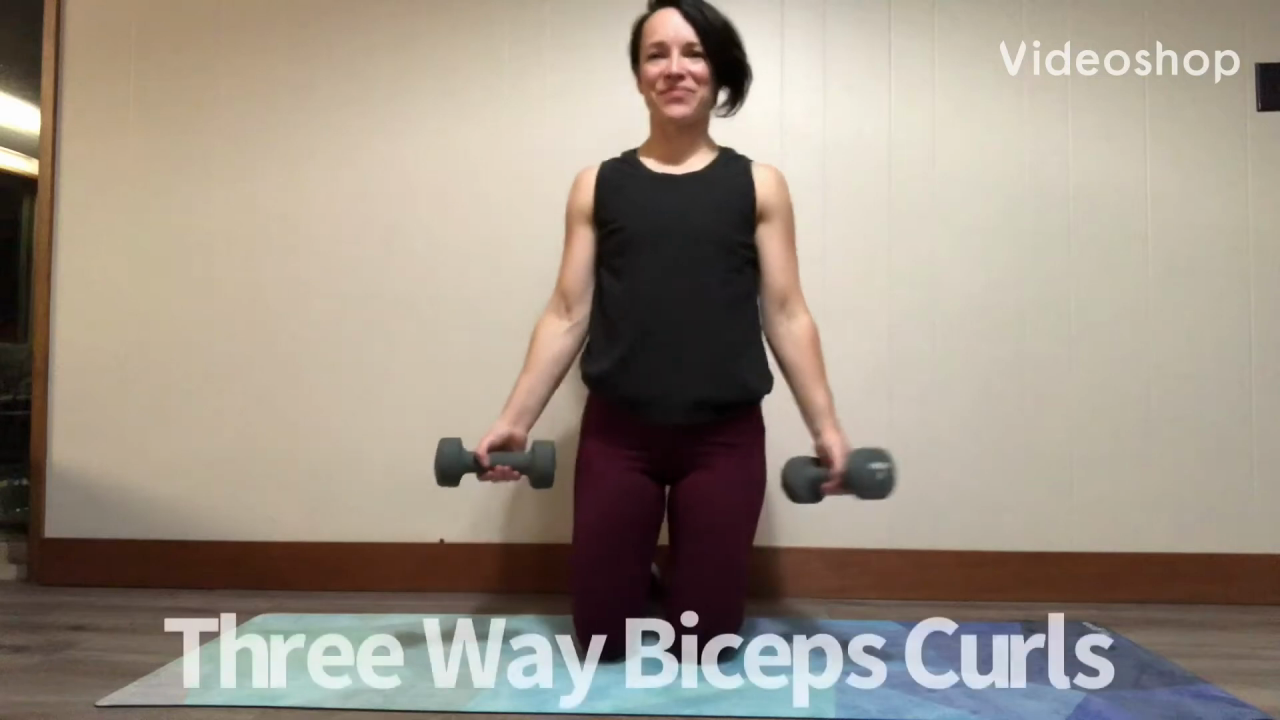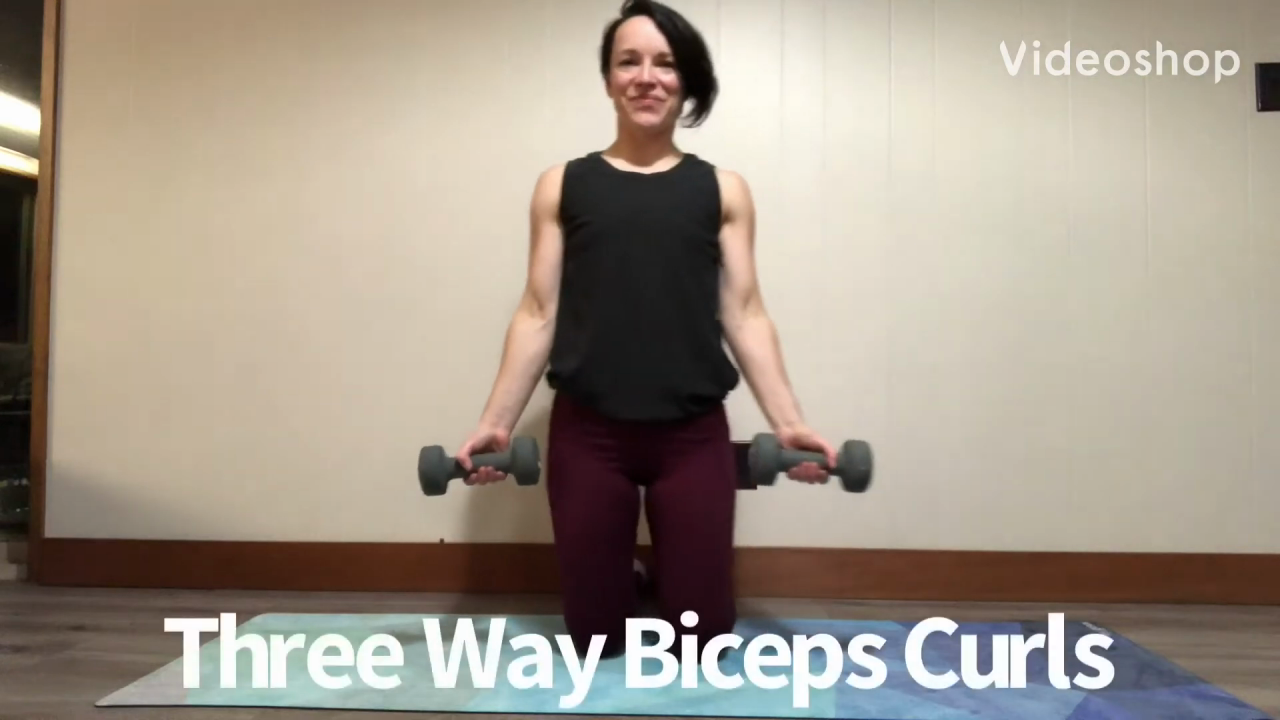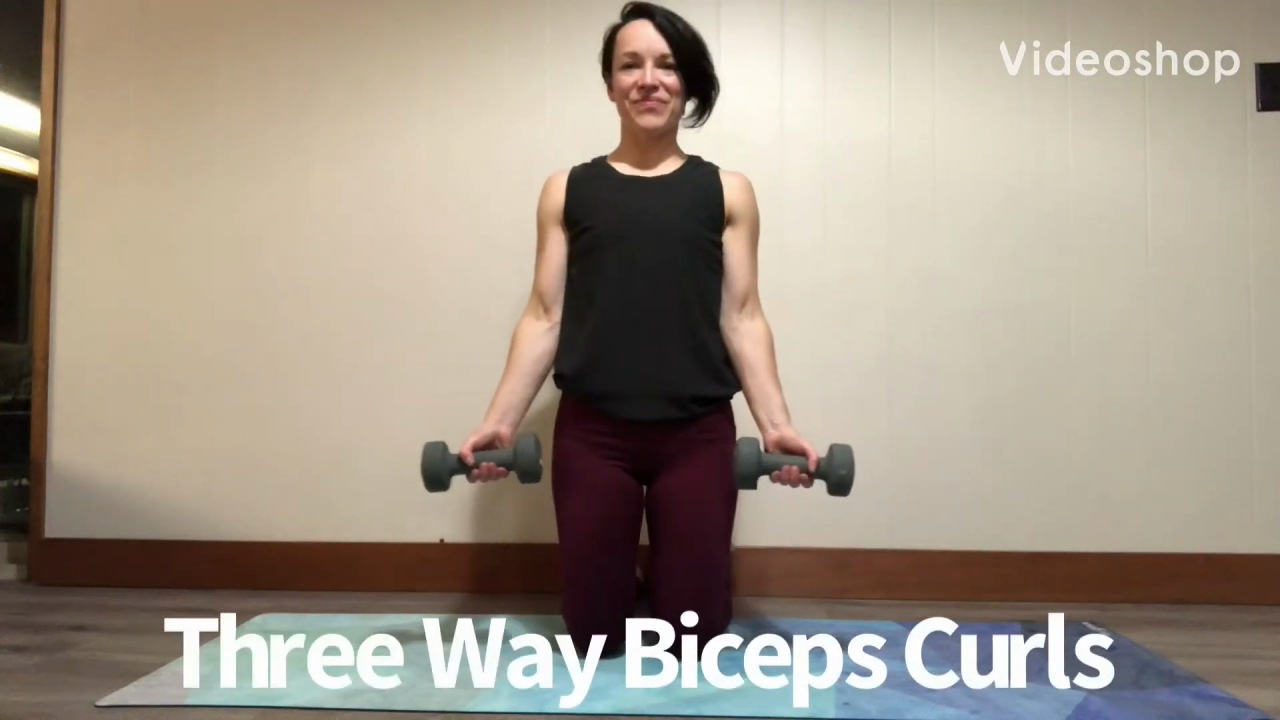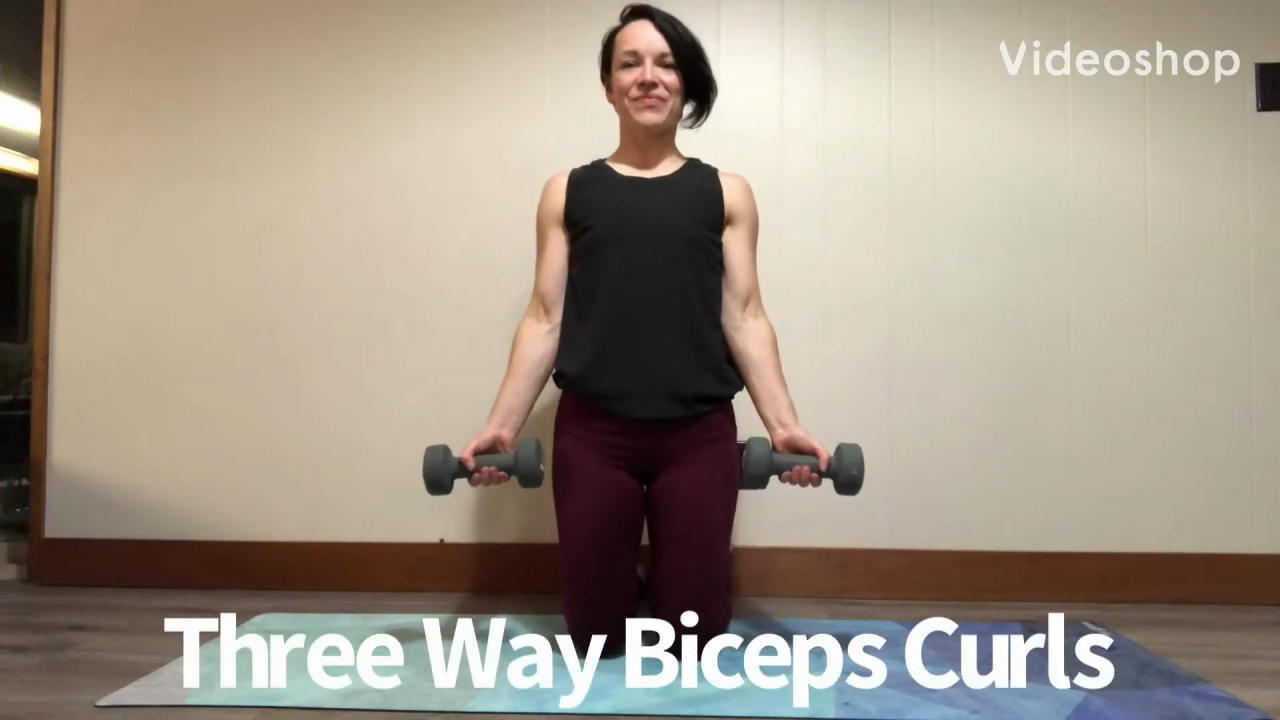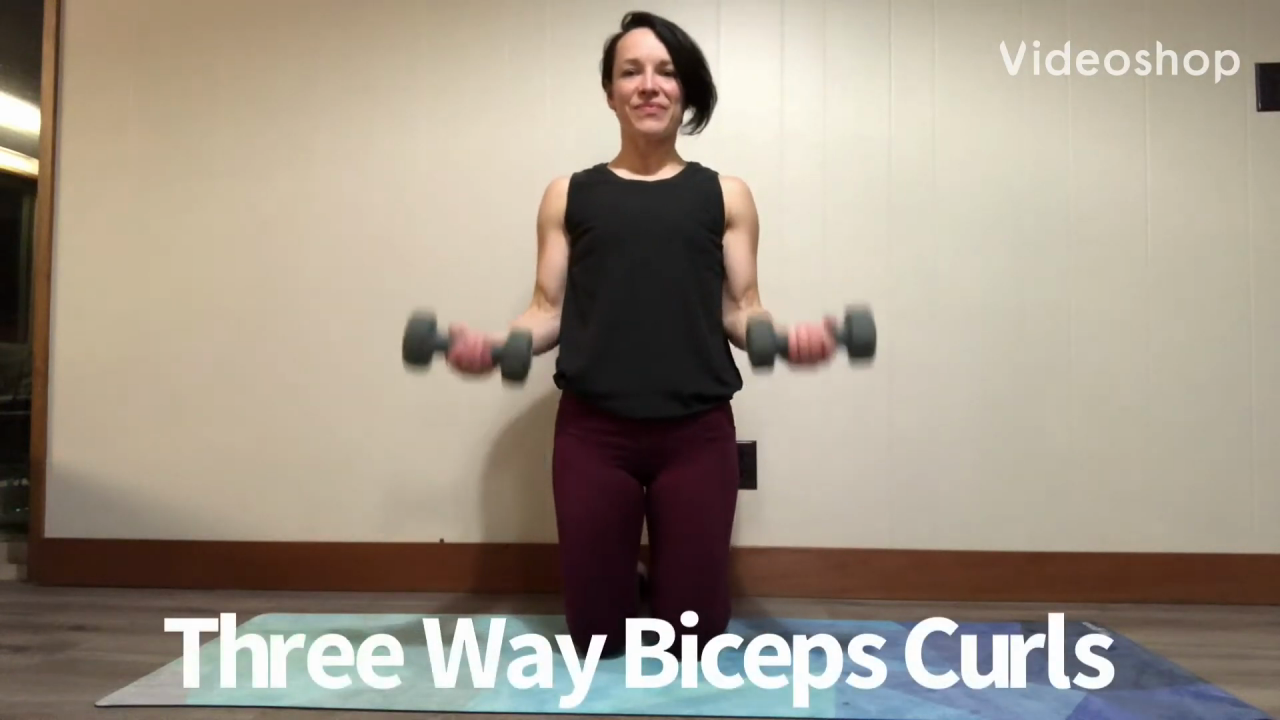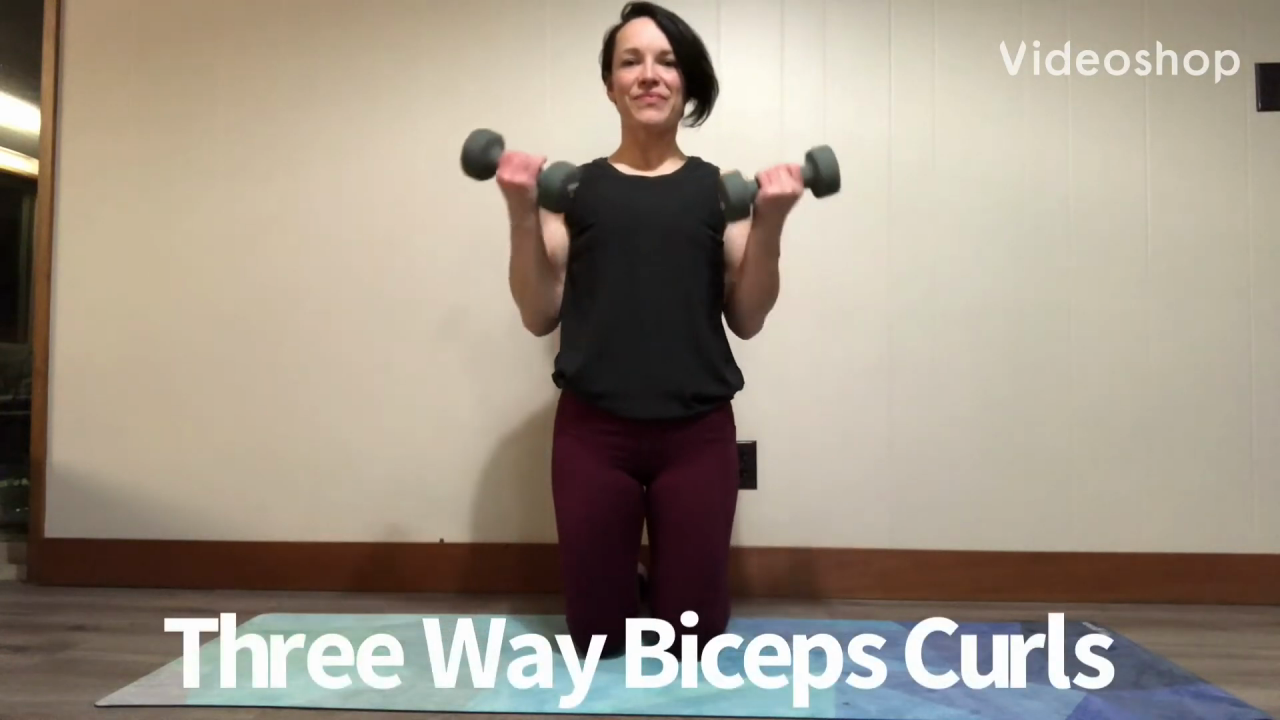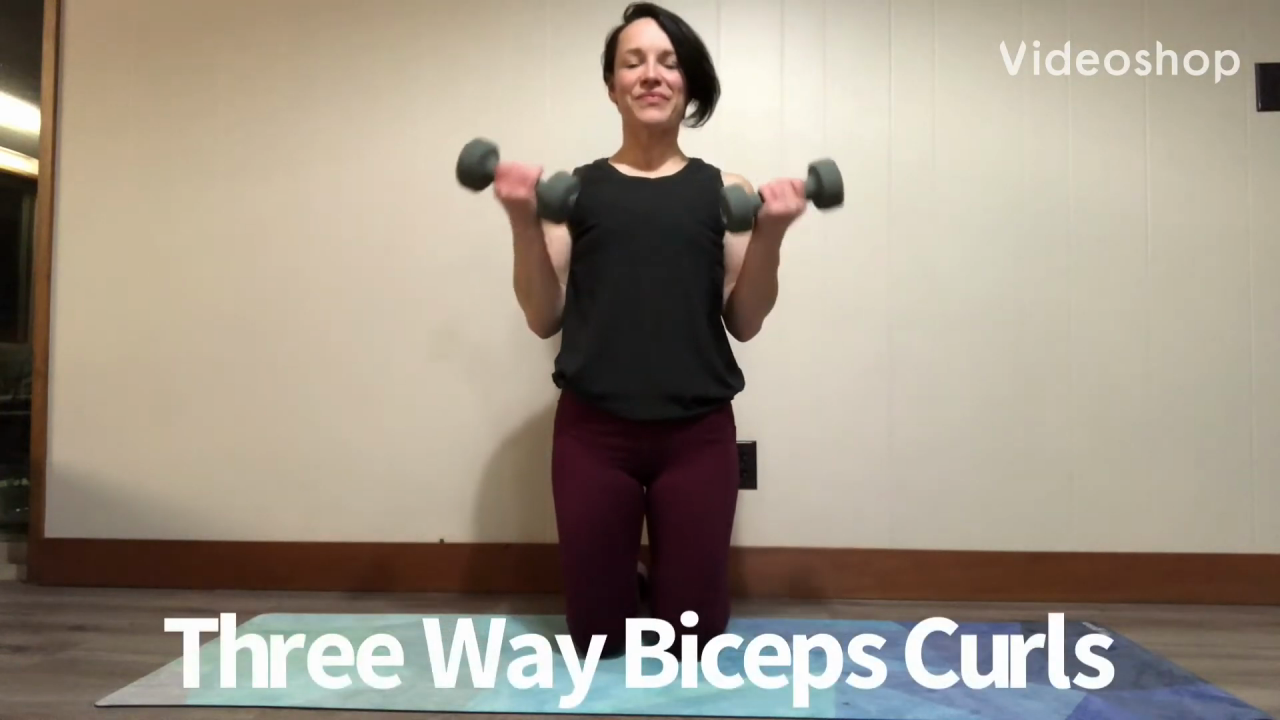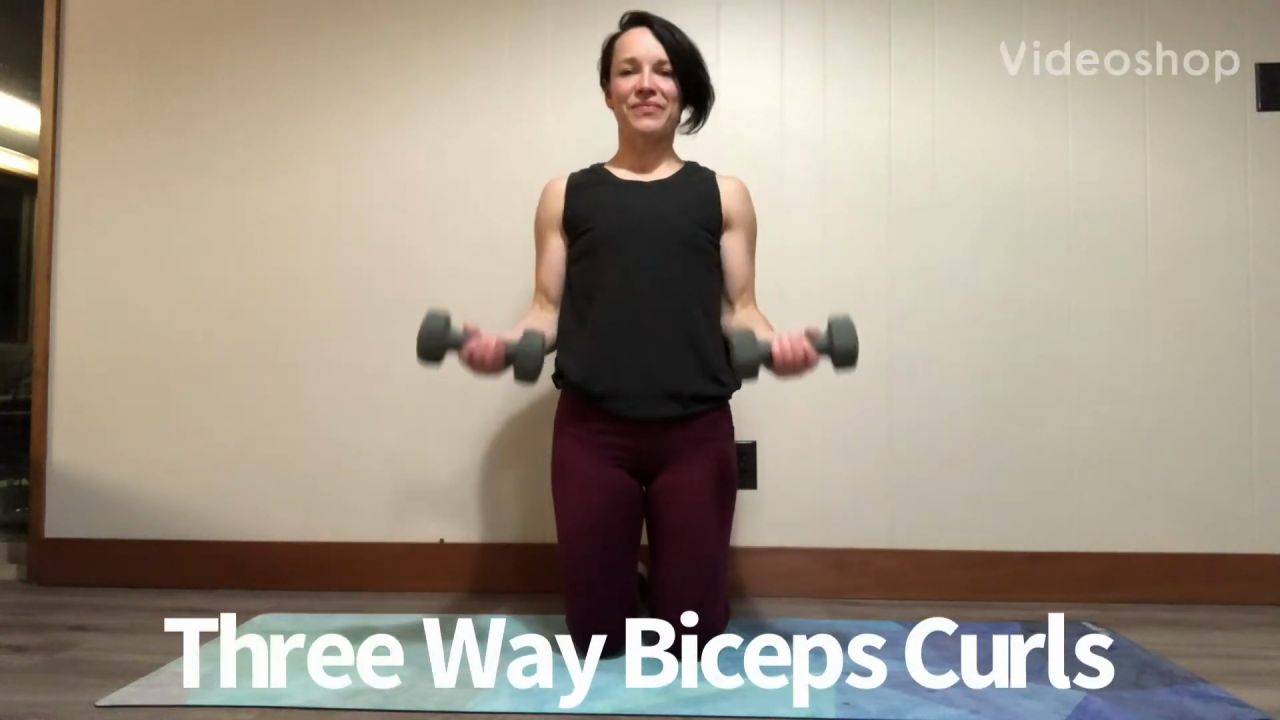
dt=0.5s
person 1, frame 1
left shoulder: (759, 186)
right shoulder: (597, 186)
left elbow: (786, 315)
right elbow: (567, 315)
left wrist: (825, 429)
right wrist: (514, 421)
left hip: (725, 435)
right hip: (616, 432)
left knee: (705, 635)
right knee: (603, 633)
left ankle: (679, 579)
right ankle: (639, 581)
person 1, frame 2
left shoulder: (722, 190)
right shoulder: (562, 185)
left elbow: (744, 314)
right elbow: (538, 314)
left wrist: (788, 422)
right wrist: (496, 422)
left hip: (694, 435)
right hip: (586, 433)
left knee: (699, 630)
right knee: (597, 634)
left ankle: (666, 579)
right ankle: (626, 582)
person 1, frame 3
left shoulder: (727, 191)
right shoulder: (567, 190)
left elbow: (742, 316)
right elbow: (544, 316)
left wrist: (776, 425)
right wrist: (500, 422)
left hip: (698, 435)
right hip: (592, 434)
left knee: (695, 632)
right knee: (594, 632)
left ankle: (666, 581)
right ankle: (631, 583)
person 1, frame 4
left shoulder: (725, 192)
right shoulder: (567, 192)
left elbow: (743, 316)
right elbow: (545, 318)
left wrist: (783, 424)
right wrist: (502, 425)
left hip: (699, 435)
right hip: (592, 433)
left knee: (695, 632)
right knee: (595, 634)
left ankle: (660, 583)
right ankle: (629, 585)
person 1, frame 5
left shoulder: (726, 194)
right shoulder: (568, 195)
left elbow: (738, 315)
right elbow: (549, 314)
left wrist: (787, 339)
right wrist: (495, 345)
left hip: (698, 431)
right hip: (592, 430)
left knee: (694, 632)
right knee: (596, 632)
left ankle: (662, 580)
right ankle: (630, 581)
person 1, frame 6
left shoulder: (725, 188)
right shoulder: (569, 188)
left elbow: (746, 320)
right elbow: (541, 315)
left wrist: (769, 223)
right wrist: (521, 214)
left hip: (698, 433)
right hip: (592, 431)
left knee: (695, 633)
right knee: (597, 635)
left ankle: (661, 582)
right ankle: (626, 583)
person 1, frame 7
left shoulder: (726, 190)
right shoulder: (570, 189)
left elbow: (744, 323)
right elbow: (545, 318)
left wrist: (769, 240)
right wrist: (523, 226)
left hip: (698, 433)
right hip: (592, 431)
left knee: (694, 634)
right knee: (597, 635)
left ankle: (660, 580)
right ankle: (627, 584)
person 1, frame 8
left shoulder: (724, 194)
right shoulder: (566, 195)
left elbow: (737, 313)
right elbow: (550, 314)
left wrist: (775, 342)
right wrist: (505, 343)
left hip: (697, 433)
right hip: (591, 431)
left knee: (694, 633)
right knee: (596, 633)
left ankle: (661, 585)
right ankle: (629, 585)
